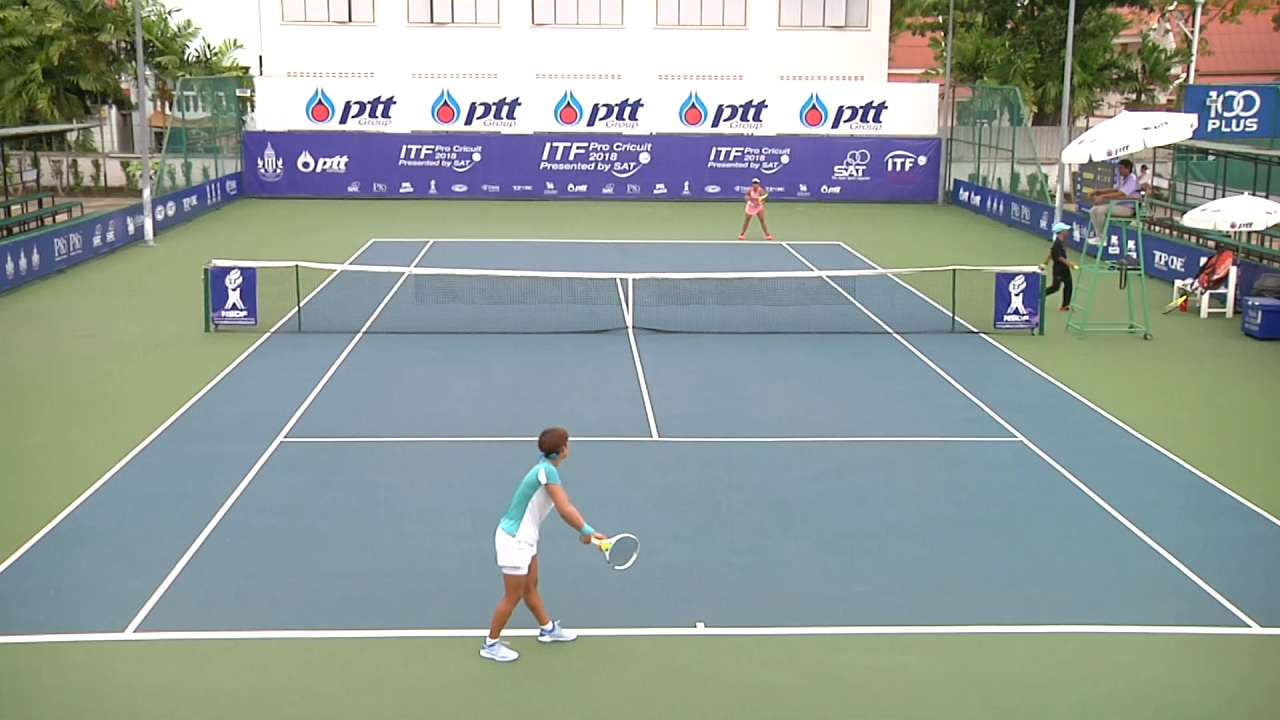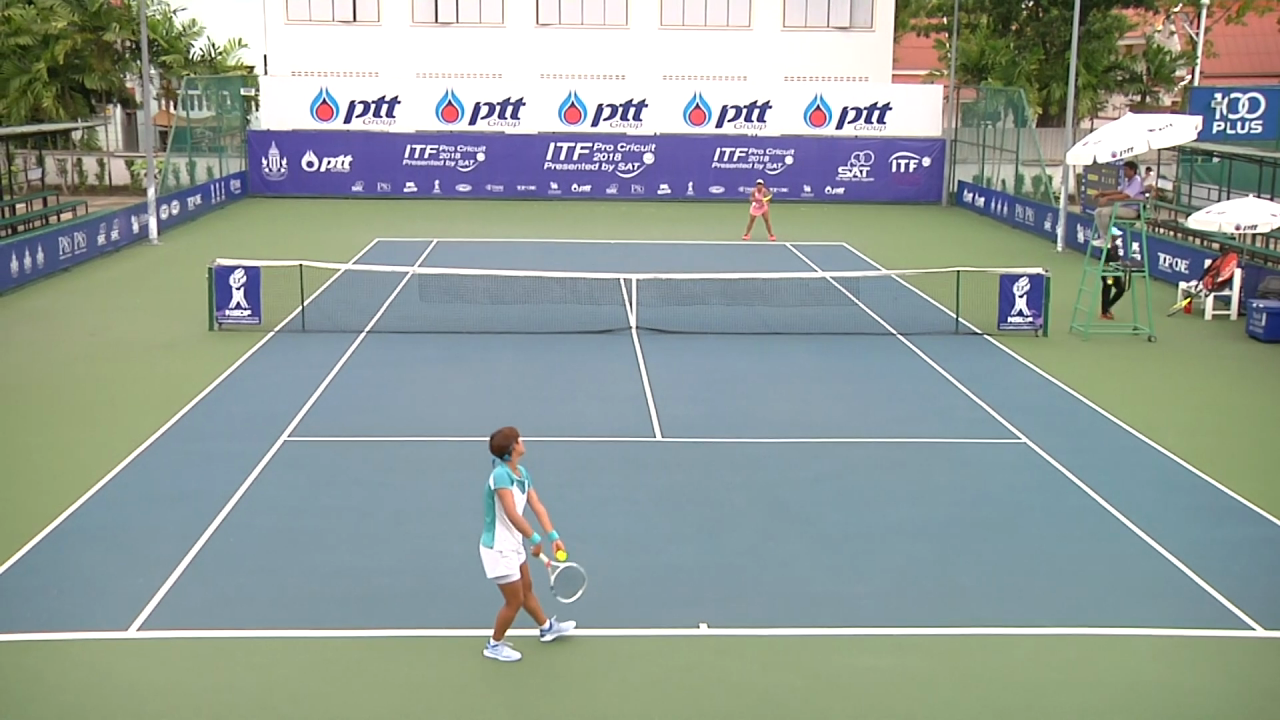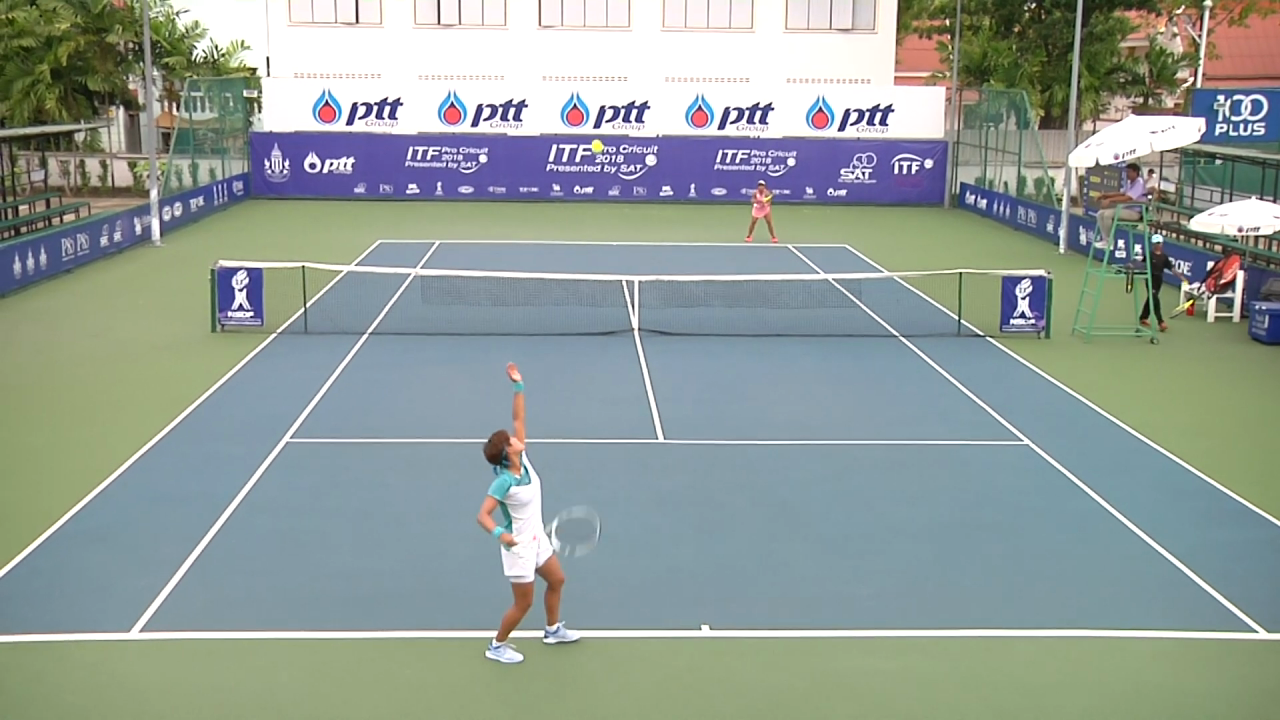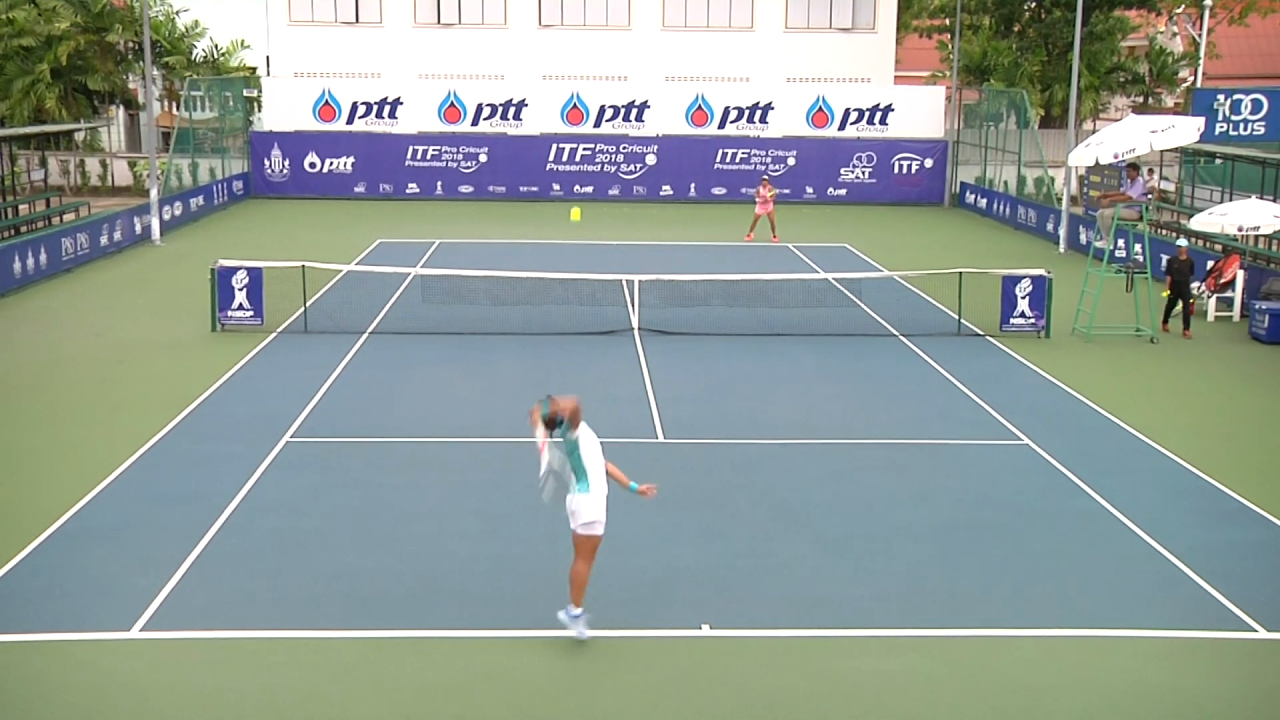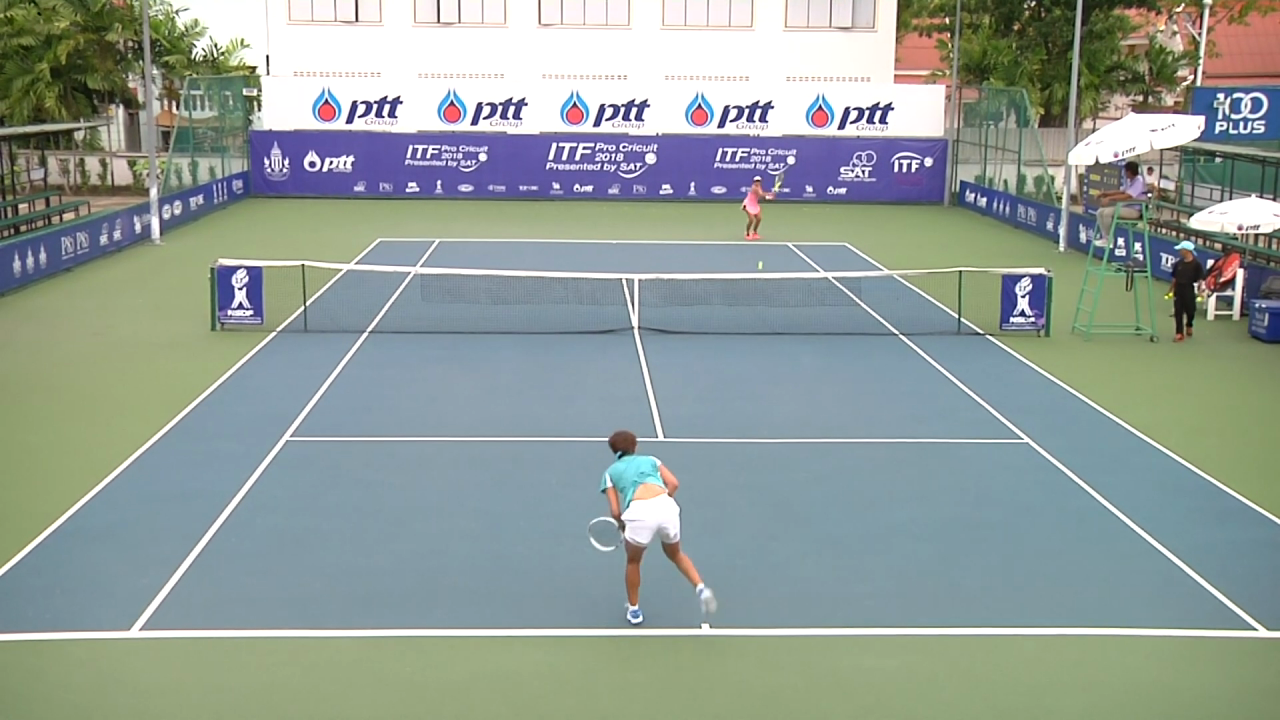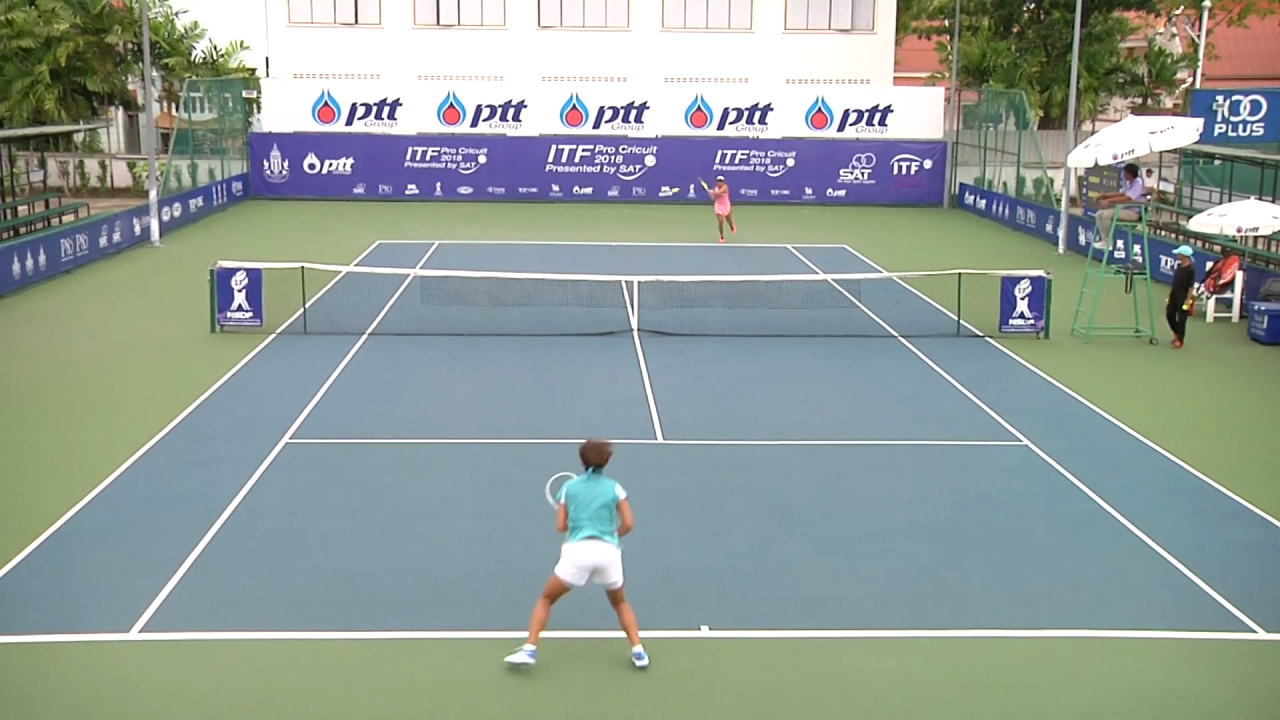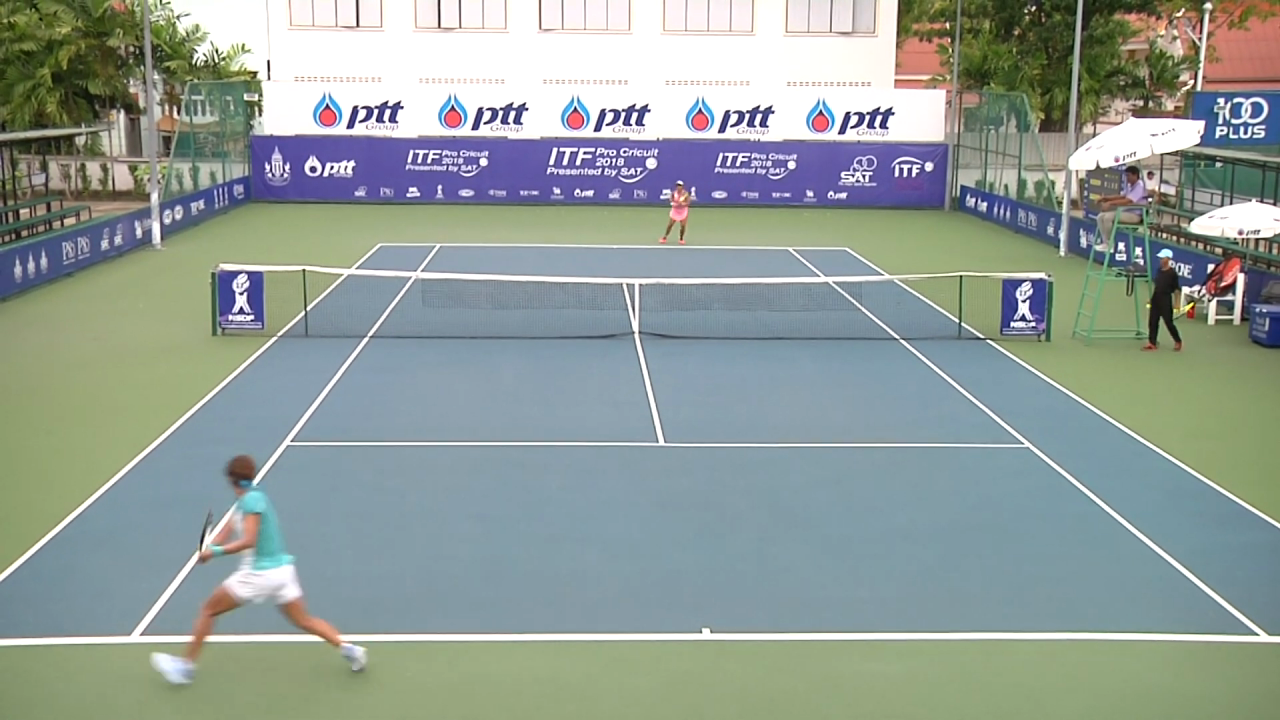
dt=0.7s
person 1, frame 1
left shoulder: (548, 469)
right shoulder: (548, 471)
left elbow: (567, 507)
right elbow: (564, 511)
left wrist: (589, 531)
right wrist: (585, 531)
left hip: (524, 538)
right hip: (514, 539)
left knee: (530, 586)
right knee: (513, 595)
left ankle: (548, 629)
right ankle: (491, 644)
person 1, frame 2
left shoulder: (522, 473)
right shoulder: (500, 475)
left elbow: (537, 506)
right elbow: (513, 514)
left wrist: (553, 536)
right wrist: (534, 540)
left hip: (512, 545)
right hip: (498, 549)
left knee: (527, 589)
right knee: (514, 601)
left ankle: (547, 627)
right ankle: (494, 645)
person 1, frame 3
left shoulder: (522, 461)
right shoulder: (503, 482)
left elbow: (519, 418)
right elbow: (483, 515)
left wrist: (518, 386)
right wrist: (500, 534)
left hip: (538, 540)
right hip: (518, 548)
left knee: (557, 581)
right knee: (524, 603)
left ankle: (553, 630)
right ankle: (497, 646)
person 1, frame 4
left shoulder: (579, 432)
right shoulder: (574, 429)
left elbow: (606, 466)
right elbow: (572, 407)
left wrist: (634, 486)
right wrist: (546, 411)
left hip: (582, 500)
right hip: (589, 506)
left knee: (583, 559)
right knee: (584, 559)
left ankle: (574, 610)
right ankle: (575, 612)
person 1, frame 5
left shoulder: (610, 472)
right shoulder: (649, 460)
left elbow: (615, 512)
right elbow: (673, 484)
left wrist: (623, 525)
left hip: (639, 513)
right hip: (666, 507)
left knee: (633, 562)
right knee: (675, 555)
left ankle: (634, 610)
right ankle: (701, 590)
person 1, frame 6
left shoulder: (569, 487)
right shoulder: (614, 487)
left elbow: (561, 526)
right elbow: (628, 524)
left hip: (578, 553)
right hip: (608, 553)
left knee: (545, 600)
right knee: (620, 603)
left ankle: (529, 650)
right ankle: (638, 651)
person 1, frame 7
left shoulder: (251, 500)
right shoulder: (243, 503)
left elbow: (249, 541)
right elbow: (226, 533)
left wrist: (216, 552)
right wrist: (210, 547)
left hip: (260, 573)
right hip: (282, 569)
left knee: (208, 611)
right knee: (304, 620)
left ankle: (186, 665)
right ankle: (347, 648)
